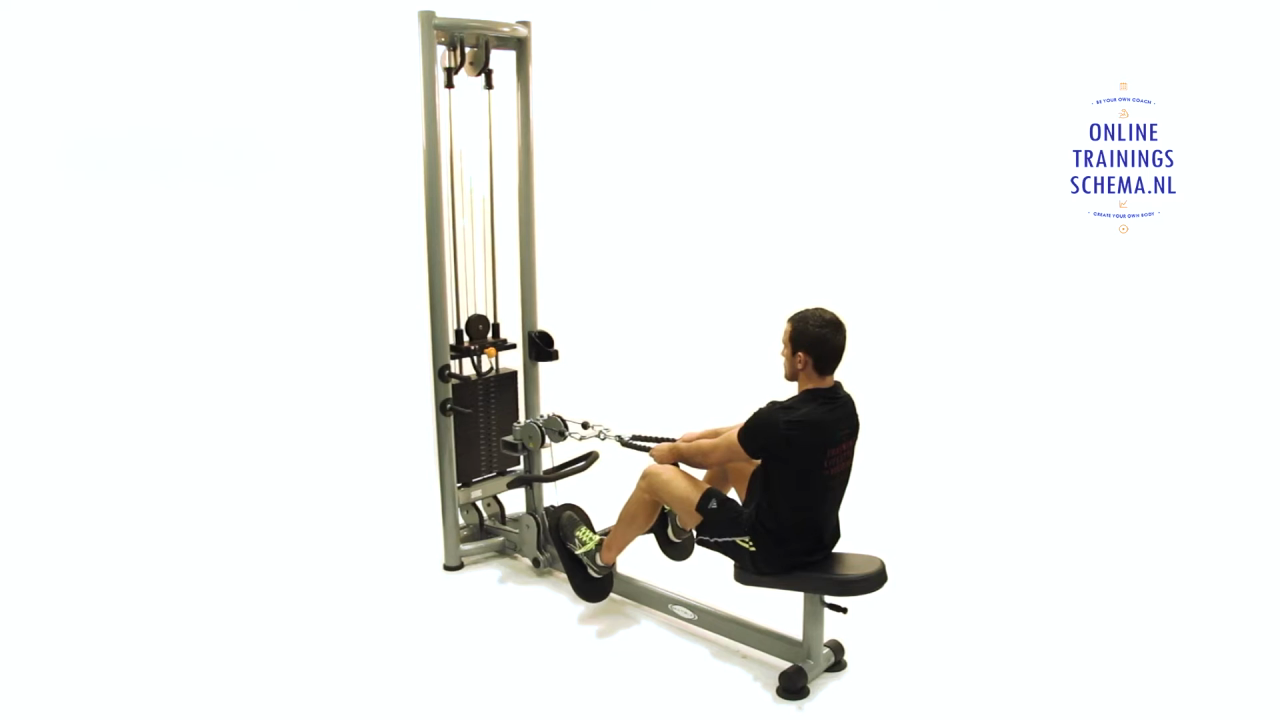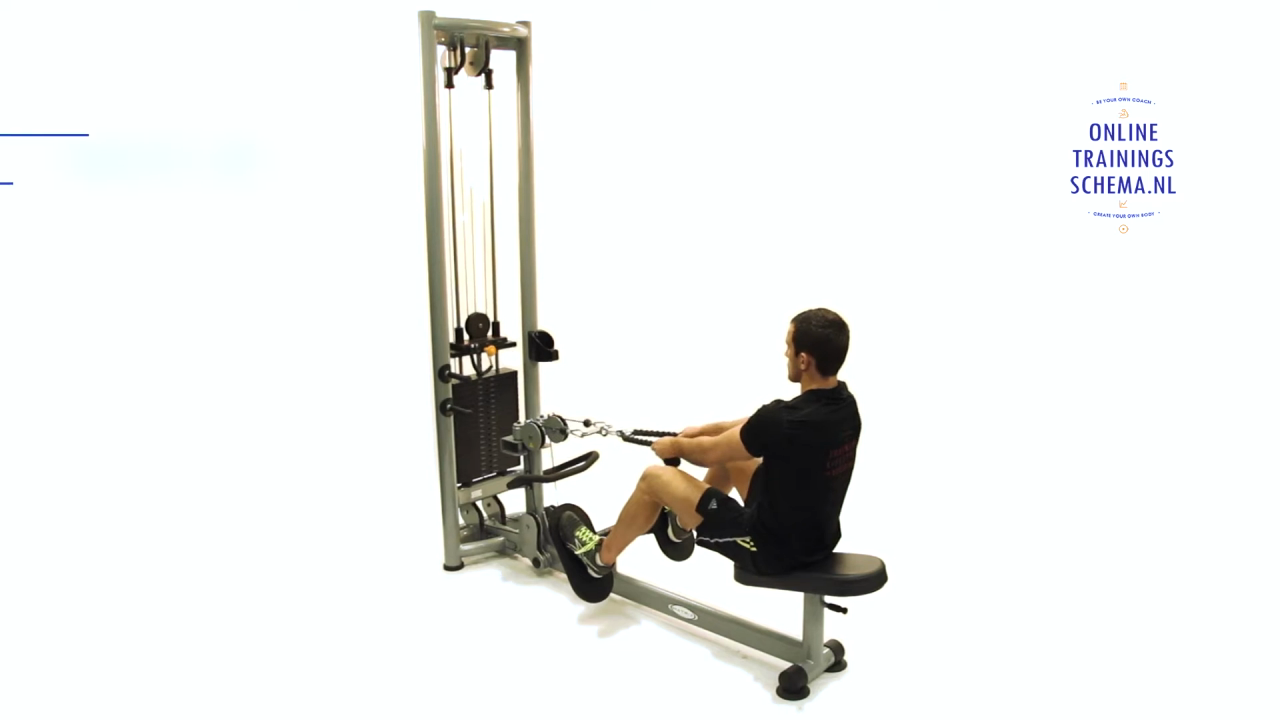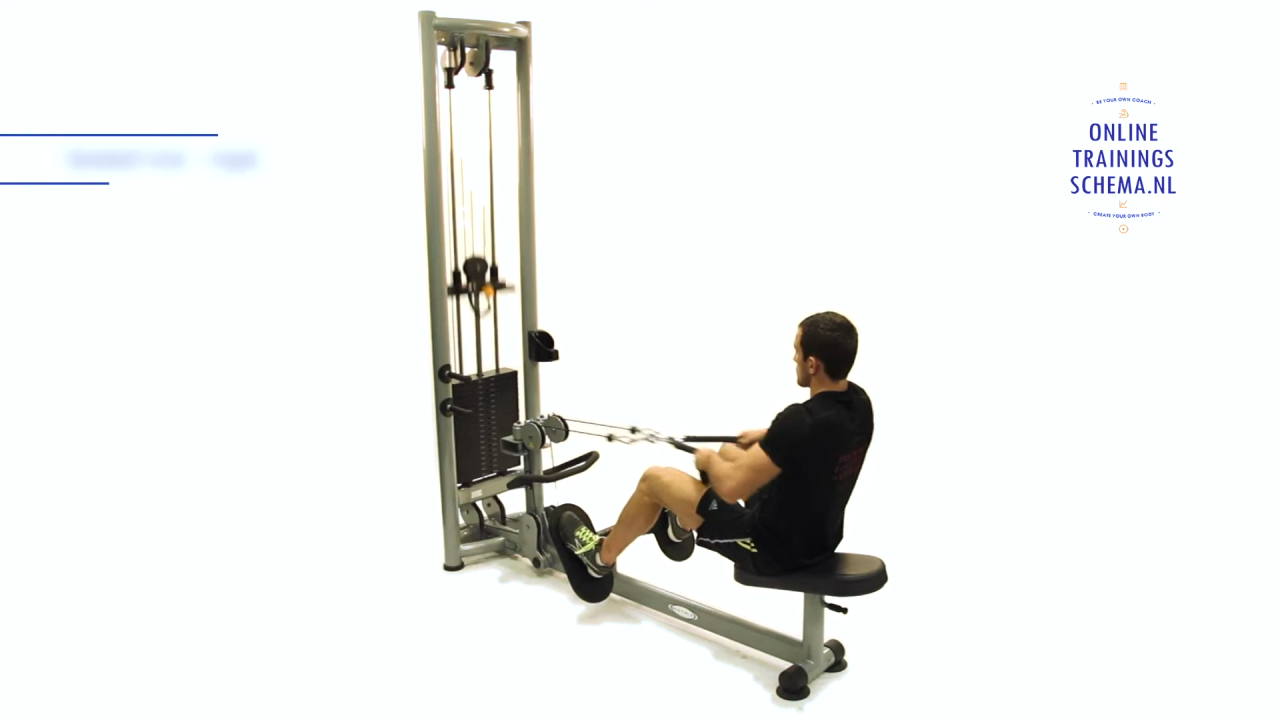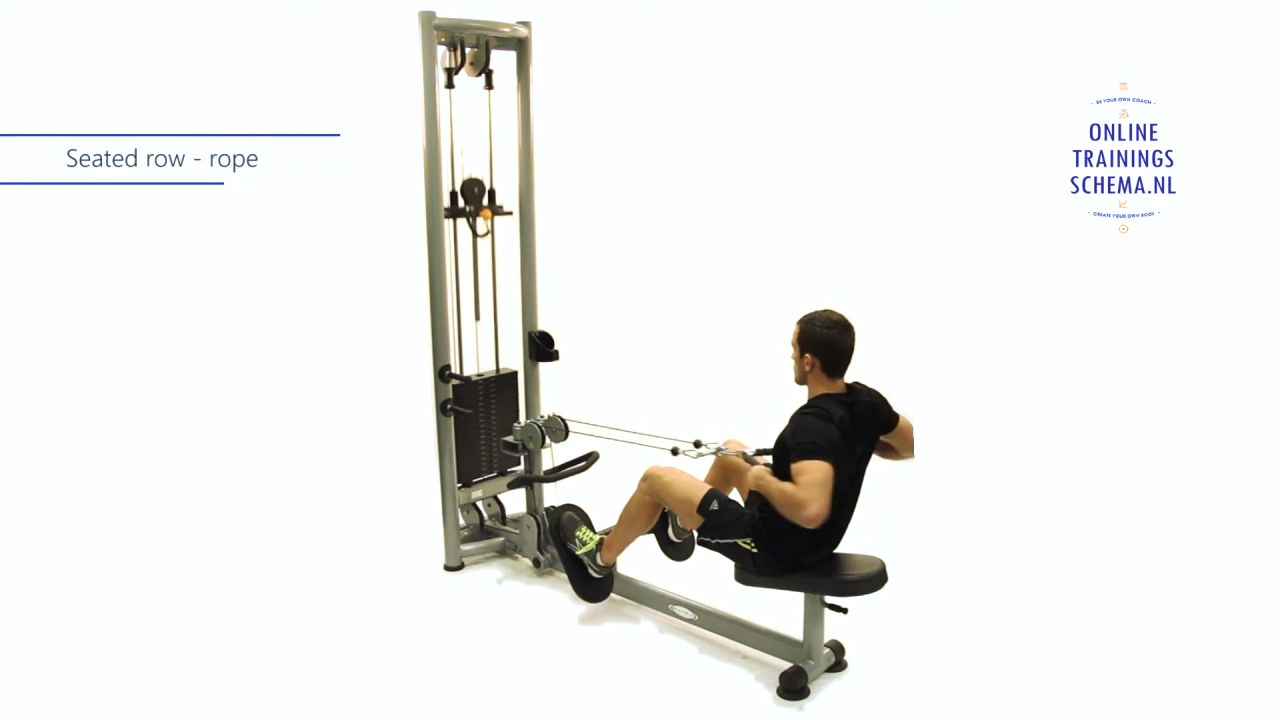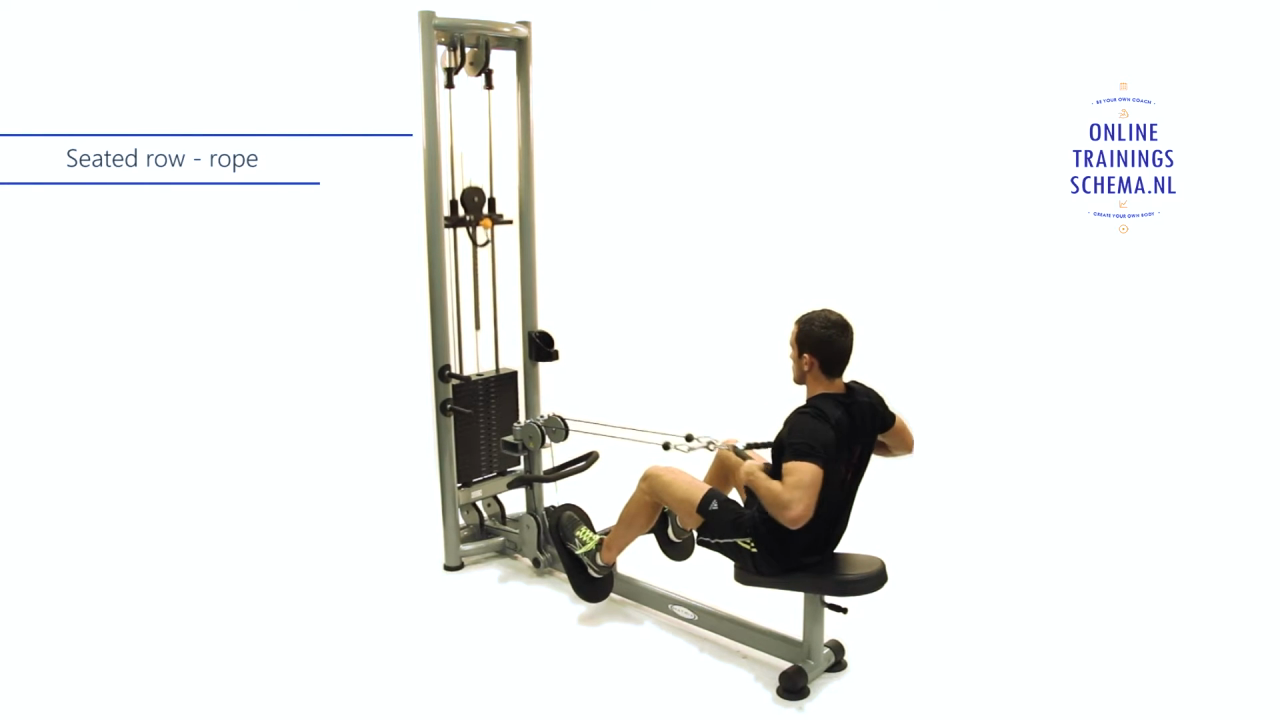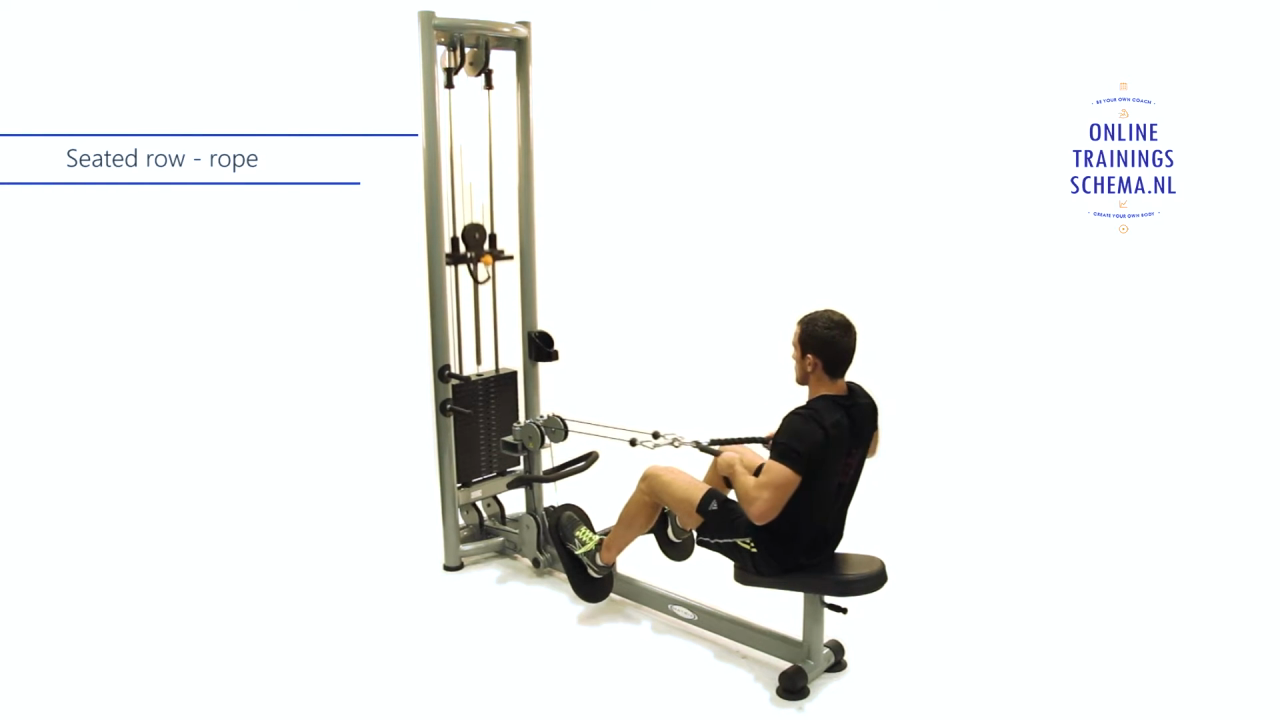
dt=0.3s
person 1, frame 1
left shoulder: (784, 419)
right shoulder: (842, 402)
left elbow: (710, 456)
left wrist: (673, 451)
right wrist: (702, 435)
left hip: (771, 546)
right hip: (817, 538)
left knee: (654, 476)
right knee: (730, 451)
left ankle: (602, 556)
right ankle: (682, 521)
person 1, frame 2
left shoulder: (786, 419)
right shoulder: (843, 400)
left elbow: (709, 453)
left wrist: (674, 446)
right wrist: (705, 430)
left hip: (772, 547)
right hip: (818, 536)
left knee: (654, 478)
right knee: (730, 451)
left ankle: (602, 556)
right ankle: (682, 521)
person 1, frame 3
left shoulder: (801, 421)
right shoulder: (857, 402)
left elbow: (730, 488)
left wrist: (707, 462)
right wrist: (768, 436)
left hip: (773, 548)
right hip: (818, 538)
left knee: (654, 479)
right knee: (728, 451)
left ankle: (602, 557)
right ankle: (682, 523)
person 1, frame 4
left shoulder: (813, 423)
right shoulder: (867, 402)
left elbow: (811, 510)
right elbow: (909, 446)
left wrist: (761, 480)
left hip: (774, 547)
right hip: (820, 540)
left knee: (655, 479)
right knee: (732, 450)
left ankle: (603, 556)
right ankle: (684, 520)
person 1, frame 5
left shoulder: (809, 423)
right shoulder: (866, 401)
left elbow: (793, 510)
right elbow: (905, 445)
left wrist: (754, 476)
left hip: (774, 548)
right hip: (820, 538)
left knee: (654, 478)
right knee: (729, 451)
left ankle: (603, 556)
right ankle: (684, 522)
person 1, frame 6
left shoulder: (805, 424)
right shoulder: (861, 403)
left elbow: (759, 509)
right elbow: (867, 448)
left wrist: (734, 468)
left hip: (774, 548)
right hip: (819, 540)
left knee: (654, 478)
right knee: (730, 452)
left ankle: (602, 556)
right ankle: (682, 521)
